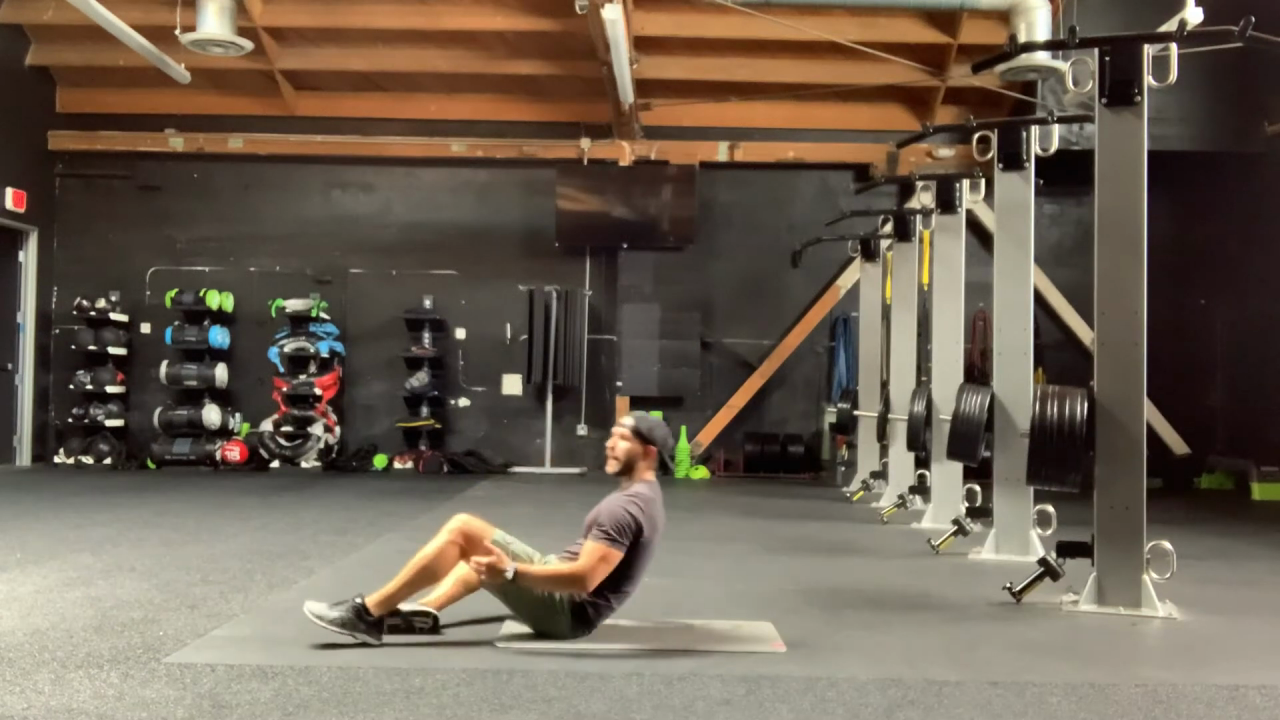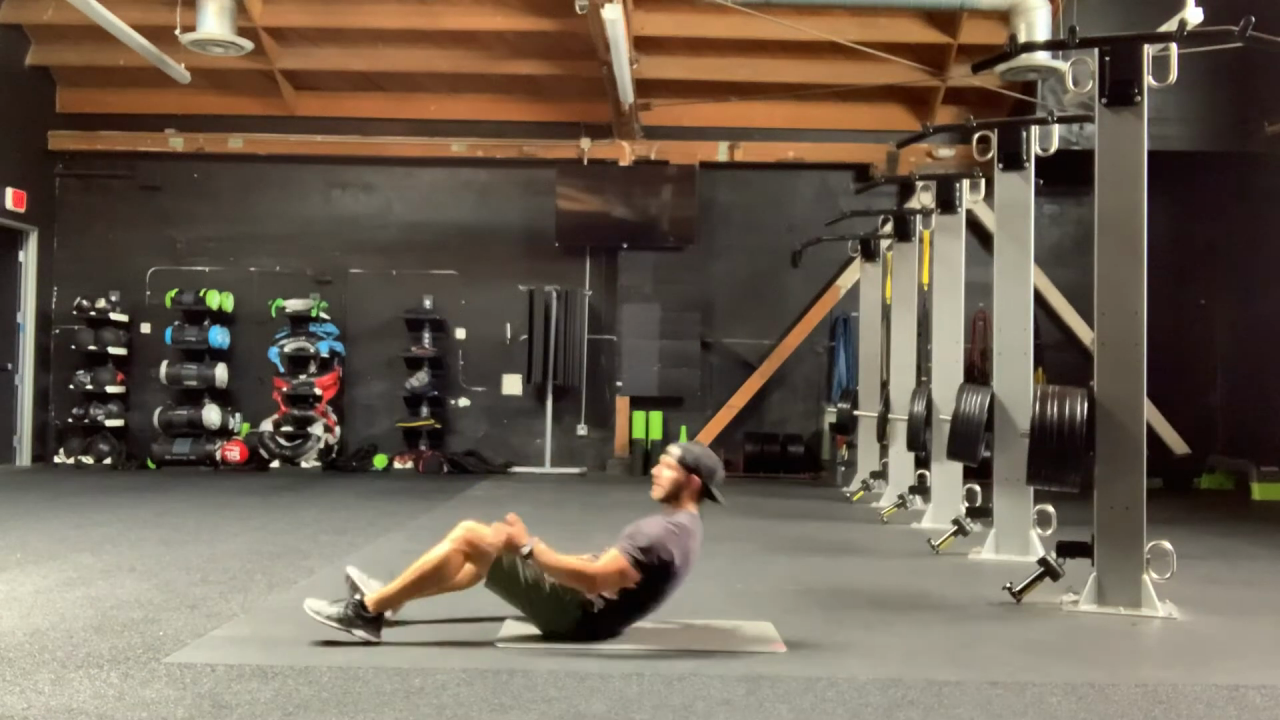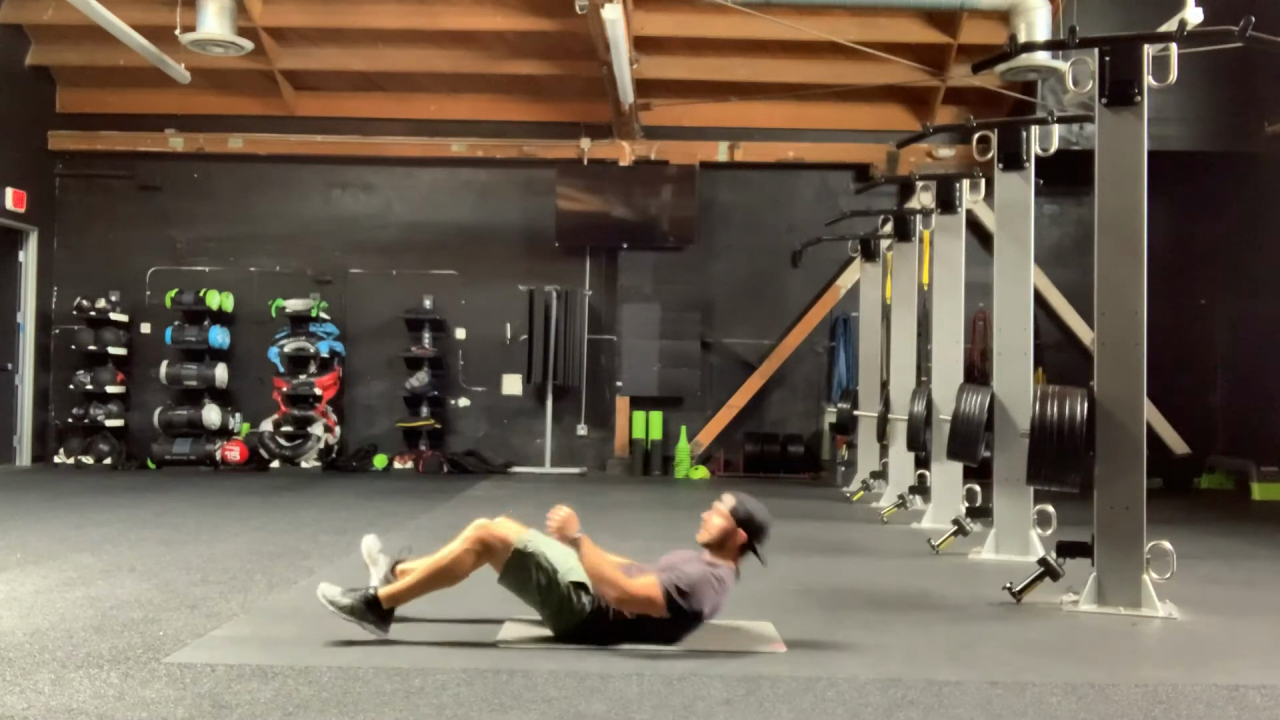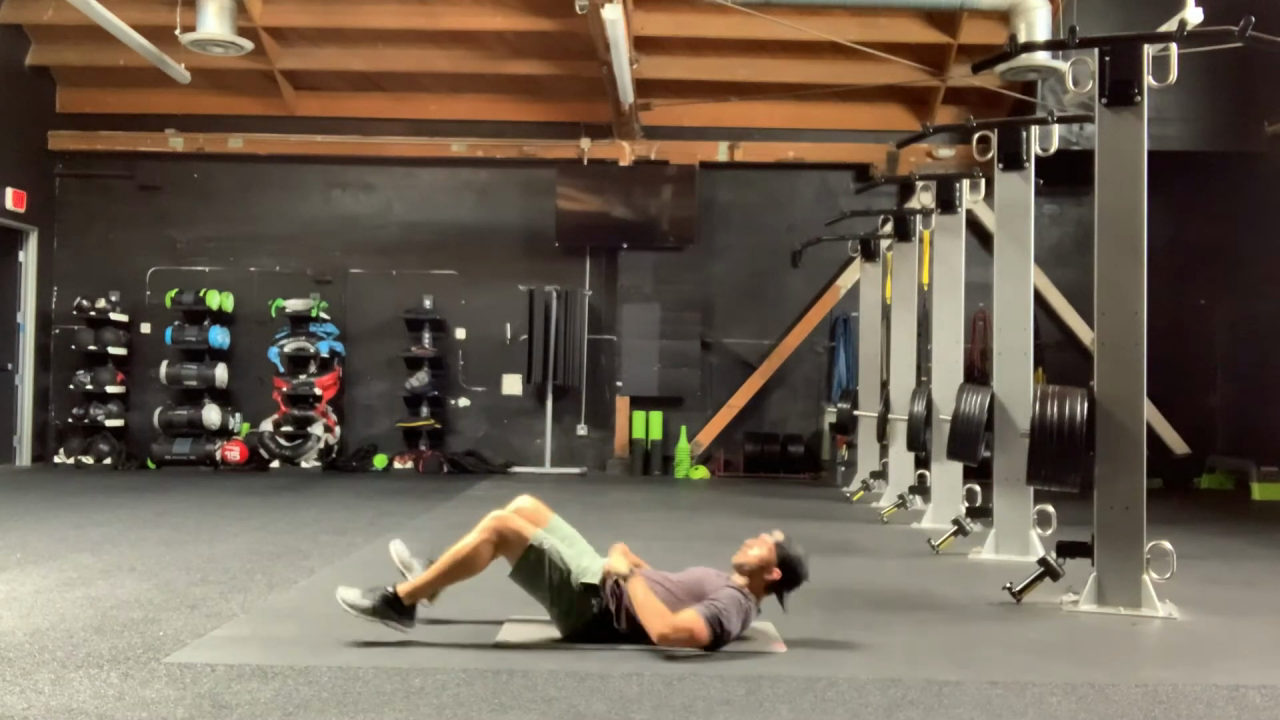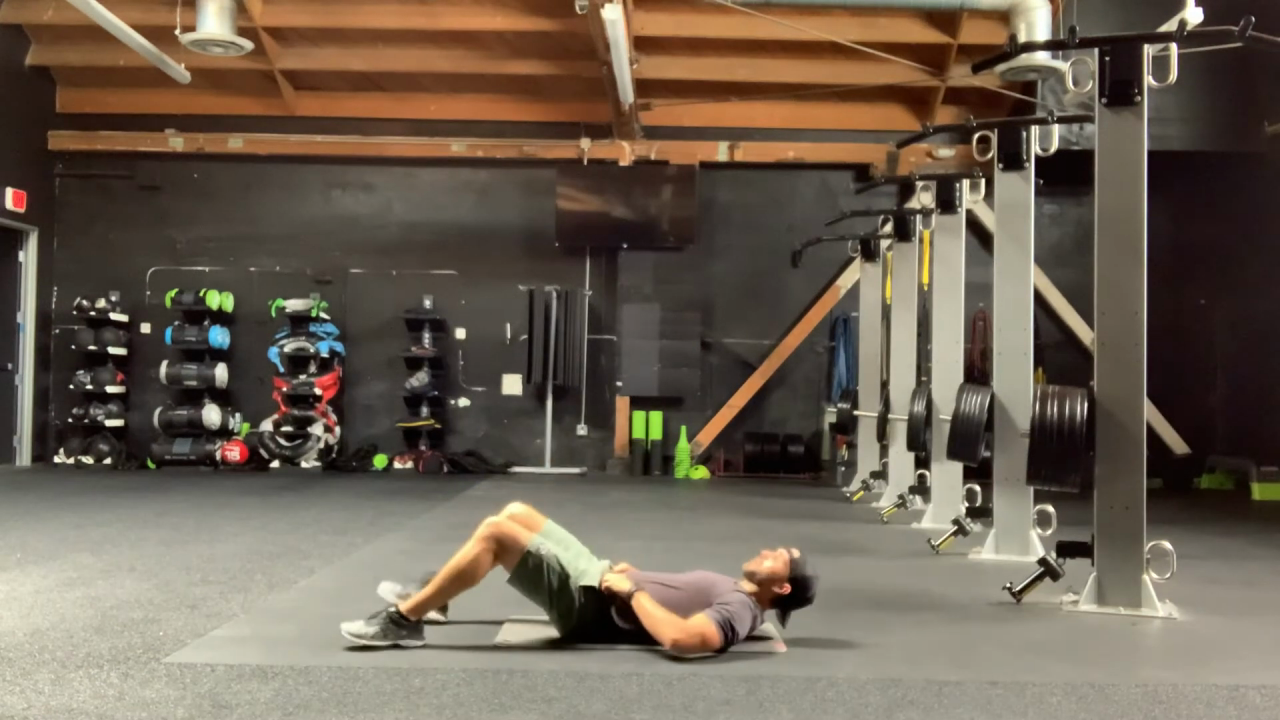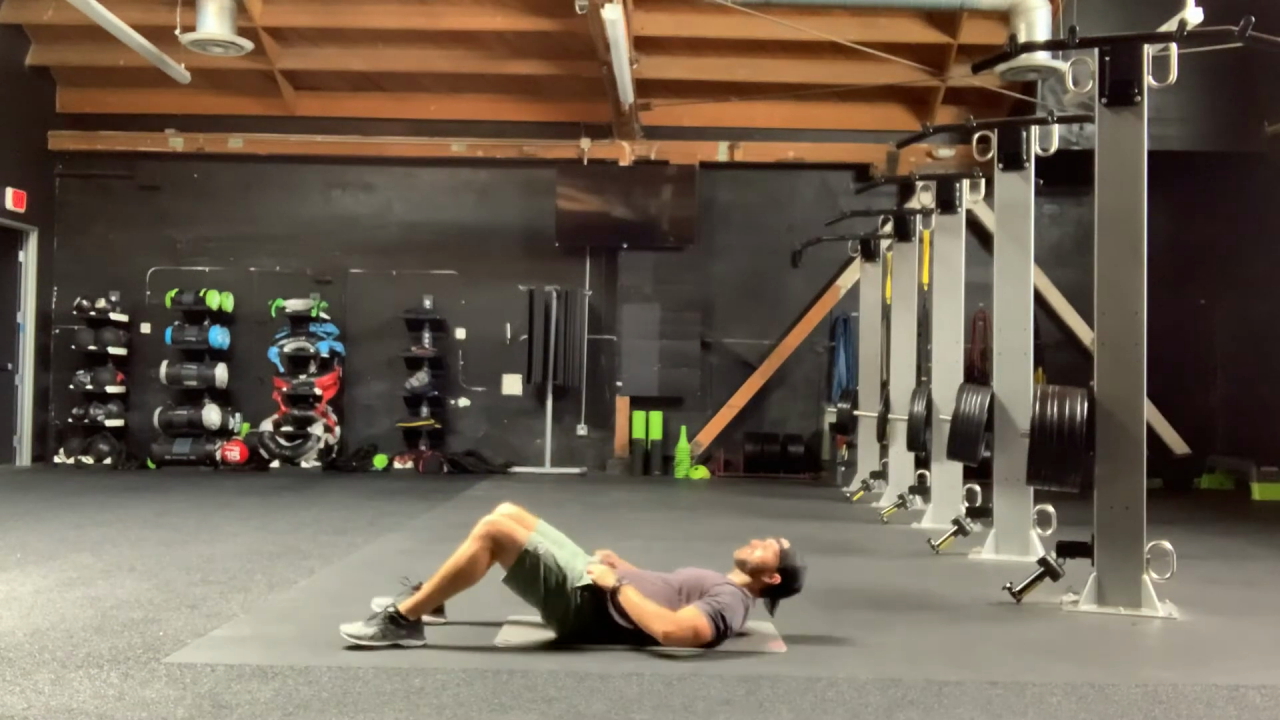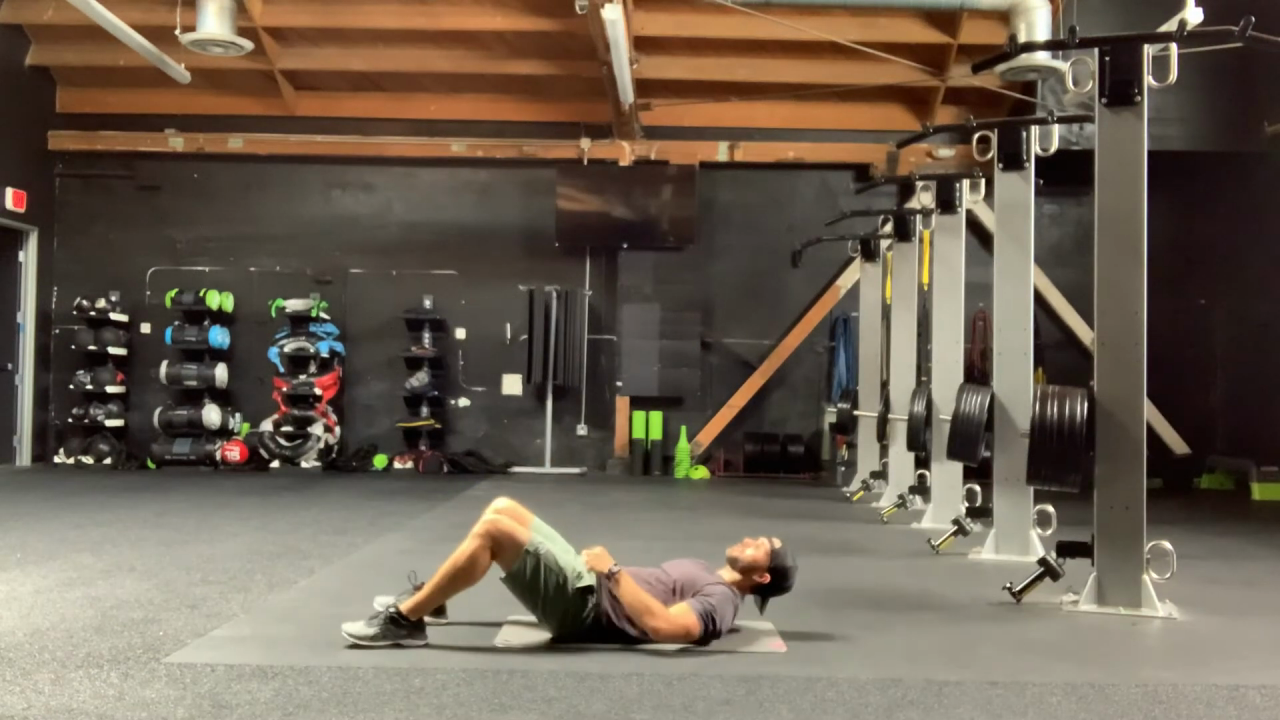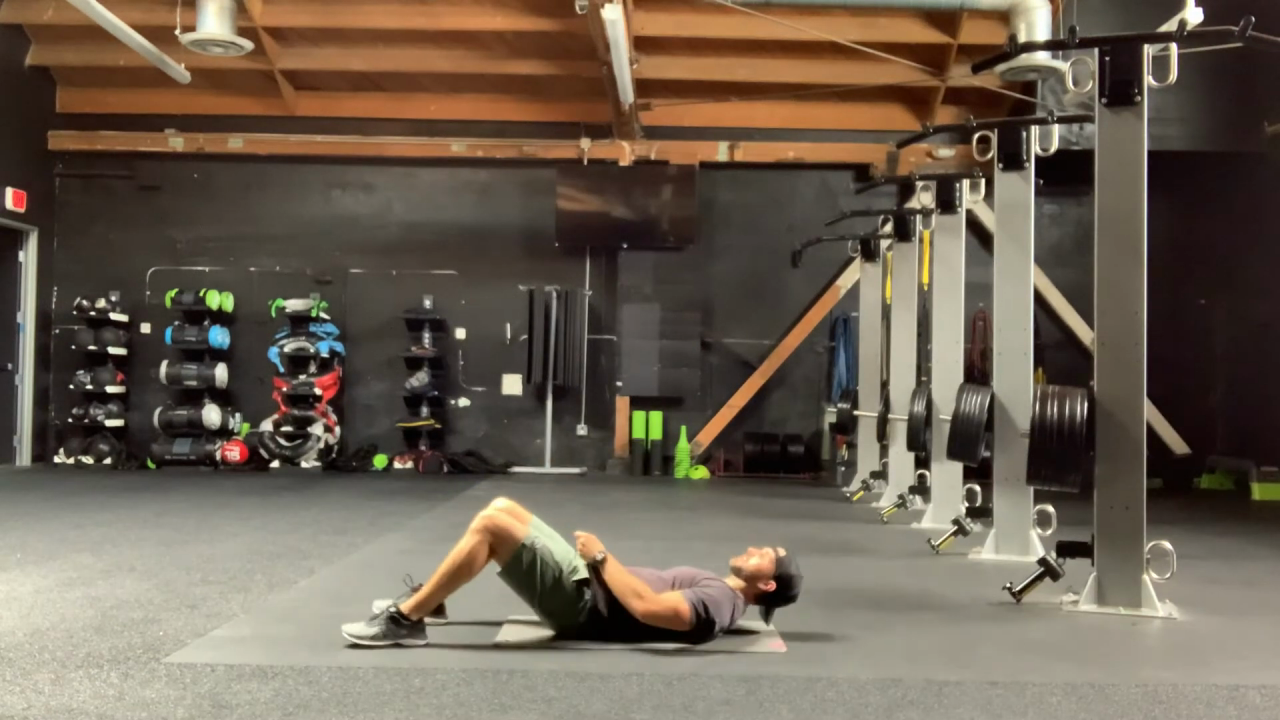
dt=0.2s
person 1, frame 1
left shoulder: (627, 506)
right shoulder: (641, 498)
left elbow: (584, 578)
left wrist: (510, 571)
left hip: (566, 610)
right hip: (566, 604)
left knee: (461, 529)
right knee: (483, 549)
left ankle: (369, 615)
right ankle: (424, 612)
person 1, frame 2
left shoulder: (667, 534)
right shoulder: (677, 526)
left elbow: (590, 580)
left wrist: (528, 547)
right wrist: (535, 546)
left hip: (574, 613)
right hip: (573, 592)
left knee: (468, 536)
right knee: (477, 553)
left ankle: (366, 614)
right ankle: (384, 599)
person 1, frame 3
left shoulder: (703, 583)
right shoulder: (704, 563)
left elbow: (619, 594)
left wrist: (575, 537)
right wrist: (579, 542)
left hip: (581, 606)
right hip: (580, 581)
left knee: (482, 533)
right knee: (498, 527)
left ankle: (378, 606)
right ankle: (397, 571)
person 1, frame 4
left shoulder: (731, 609)
right shoulder: (727, 586)
left elbow: (665, 630)
left wrist: (629, 573)
right wrist: (638, 566)
left hip: (590, 606)
right hip: (597, 577)
left knee: (495, 525)
right knee: (522, 506)
left ankle: (398, 603)
right ankle: (427, 578)
person 1, frame 5
left shoulder: (738, 612)
right shoulder: (732, 591)
left elbow: (679, 638)
left wrist: (631, 592)
right wrist: (633, 574)
left hip: (588, 606)
right hip: (595, 576)
left knee: (493, 531)
right knee: (513, 513)
left ankle: (403, 620)
right ankle: (432, 595)
person 1, frame 6
left shoulder: (730, 604)
right shoulder: (718, 581)
left elbow: (672, 630)
left wrist: (616, 585)
right wrist: (621, 565)
left hip: (584, 605)
right hip: (590, 580)
left knee: (490, 531)
right knee: (506, 514)
left ankle: (402, 621)
right ankle: (427, 598)
person 1, frame 7
left shoulder: (719, 602)
right shoulder: (703, 574)
left elbow: (663, 626)
left wrist: (611, 572)
right wrist: (603, 566)
left hip: (580, 607)
right hip: (584, 582)
left knee: (490, 530)
right knee: (503, 508)
left ankle: (403, 621)
right ankle: (428, 600)
person 1, frame 8
left shoulder: (718, 603)
right shoulder: (715, 587)
left elbow: (648, 608)
left wrist: (602, 558)
right wrist: (599, 559)
left hip: (580, 601)
right hip: (585, 582)
left knee: (488, 524)
right knee: (500, 507)
left ankle: (405, 620)
right ankle: (428, 602)
